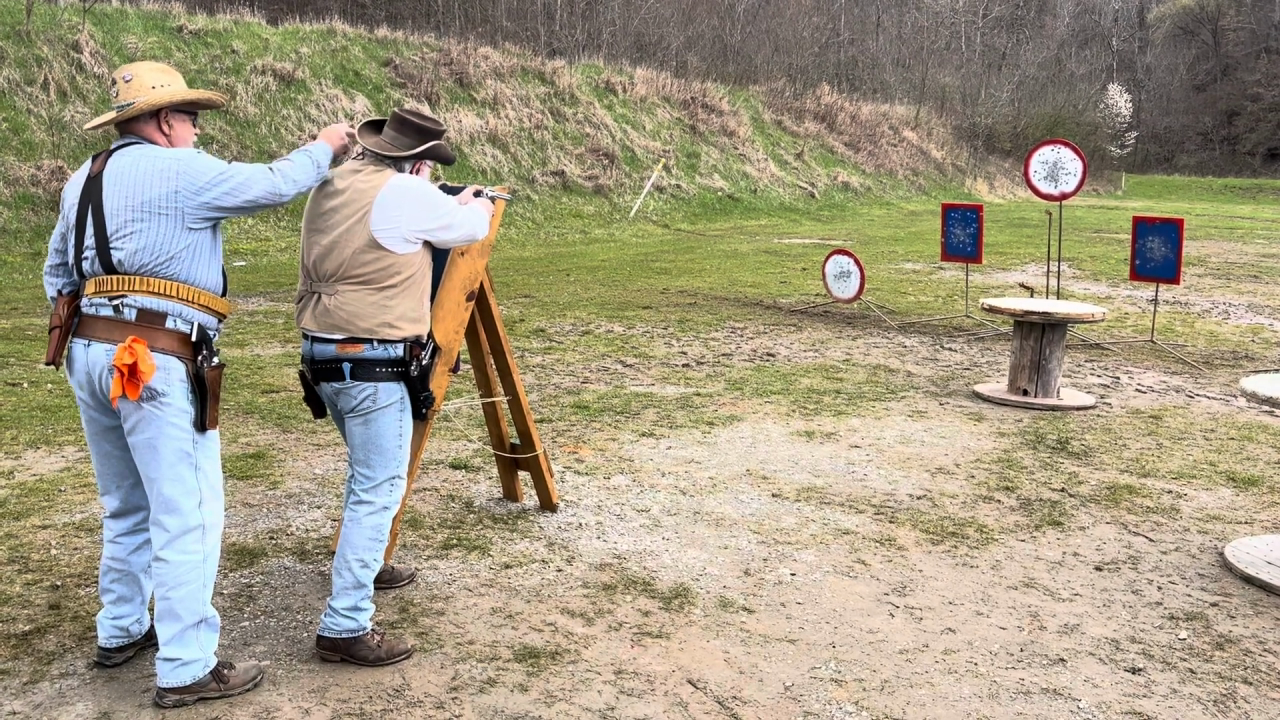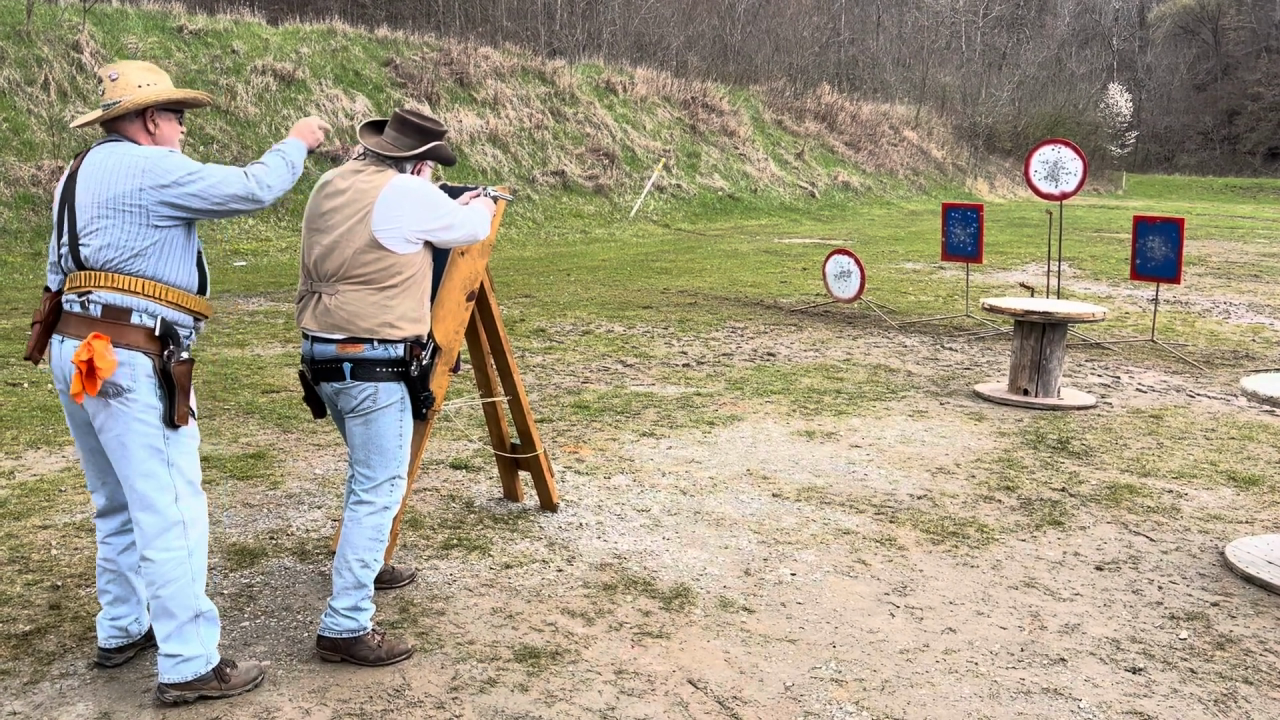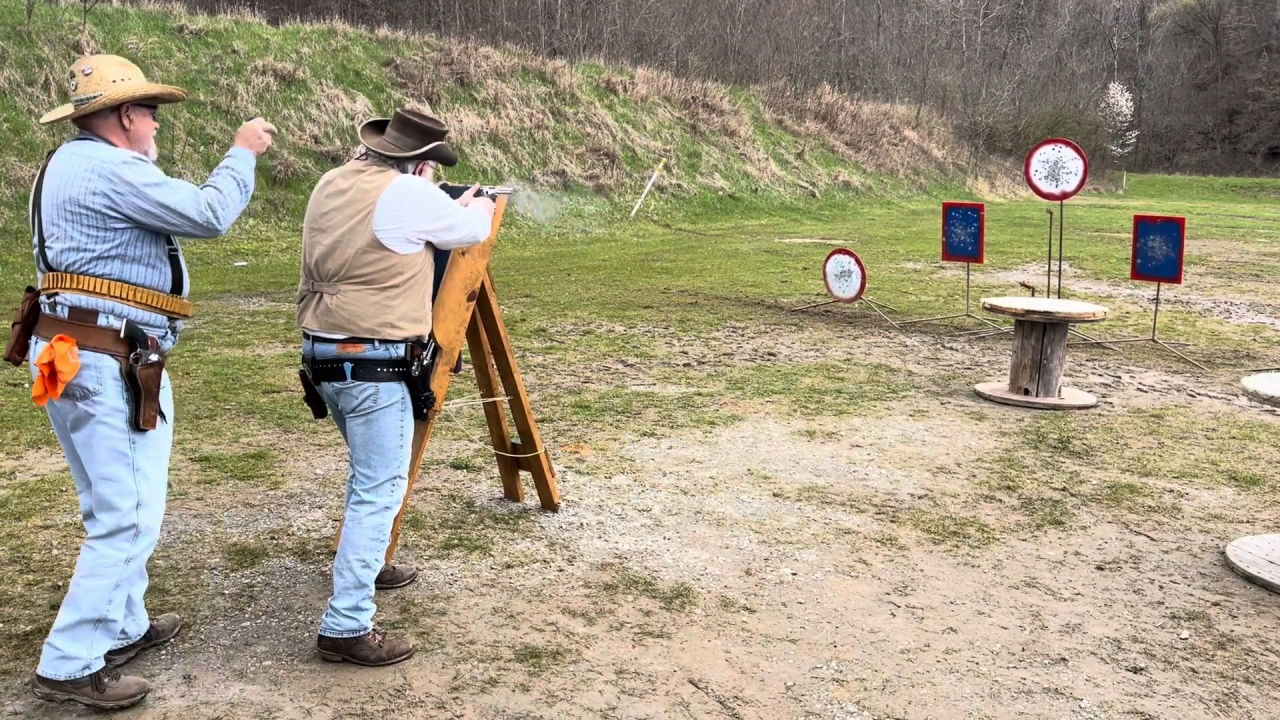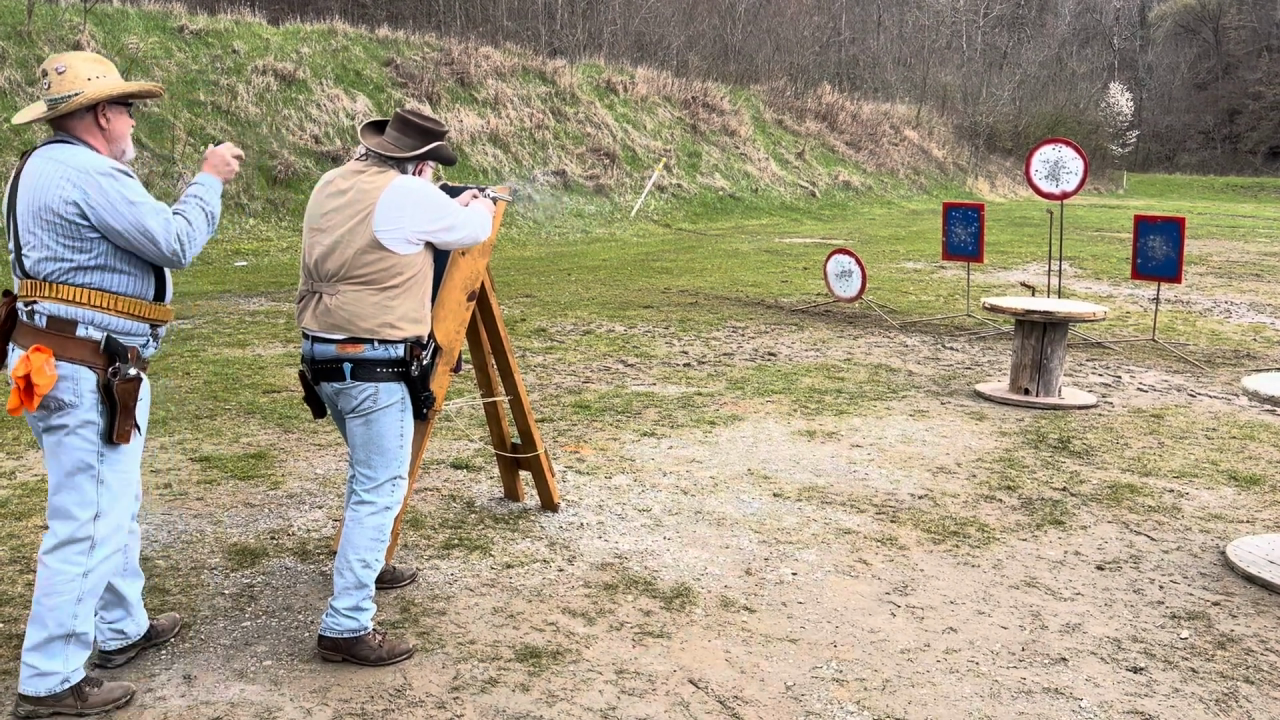
dt=0.3s
person 1, frame 1
left shoulder: (82, 180)
right shoulder: (177, 171)
left elbow: (58, 273)
right elbow: (275, 183)
right wrist: (324, 147)
left hip: (90, 354)
right hip: (156, 361)
left knee: (128, 506)
right knee: (187, 516)
left ankle: (120, 631)
right ankle: (186, 669)
person 1, frame 2
left shoulder: (78, 175)
right shoulder: (149, 168)
left elbow: (57, 269)
right elbow: (251, 189)
right wrist: (297, 143)
left hip: (78, 350)
right hip: (131, 359)
left knee: (118, 505)
right knee: (169, 512)
left ankle: (120, 630)
right ankle: (189, 665)
person 1, frame 3
left shoulder: (61, 169)
right shoulder: (111, 169)
right elbow: (209, 215)
right wrist: (243, 151)
left hip: (67, 352)
right hip: (109, 361)
left knee: (110, 507)
right knee: (127, 516)
left ankle: (123, 627)
right ankle: (70, 665)
person 1, frame 4
right shoulder: (89, 176)
right elbow: (177, 243)
right wrist: (211, 179)
right hip: (87, 371)
left knee: (109, 508)
right knee: (86, 527)
left ankle: (121, 629)
person 2, frame 1
left shoulder: (330, 185)
right shoulder: (404, 194)
right elbow: (469, 228)
left wrist: (452, 204)
right wrist: (478, 206)
left hip: (324, 357)
right hip: (372, 365)
left knee: (367, 473)
right knee: (378, 491)
left ankle: (364, 566)
right ankle: (345, 627)
person 2, frame 2
left shoulder: (331, 185)
right shoulder: (406, 194)
right elbow: (470, 230)
left wrist: (451, 205)
right wrist: (480, 206)
left hip: (324, 357)
right hip: (372, 365)
left knee: (367, 474)
right knee: (378, 491)
left ankle: (363, 565)
right ankle: (345, 626)
person 2, frame 3
left shoulder: (332, 184)
right shoulder: (407, 194)
right elbow: (471, 230)
left wrist: (453, 205)
right wrist: (481, 207)
left hip: (325, 356)
right hip: (373, 363)
left knee: (368, 472)
right knee: (379, 490)
left ankle: (365, 565)
right ankle: (346, 626)
person 2, frame 4
left shoulder: (331, 185)
right shoulder: (407, 195)
right elbow: (470, 230)
left wrist: (452, 205)
right wrist: (481, 207)
left hip: (324, 356)
right hip: (372, 365)
left knee: (367, 473)
right knee: (379, 490)
left ankle: (365, 565)
right ankle: (346, 626)
